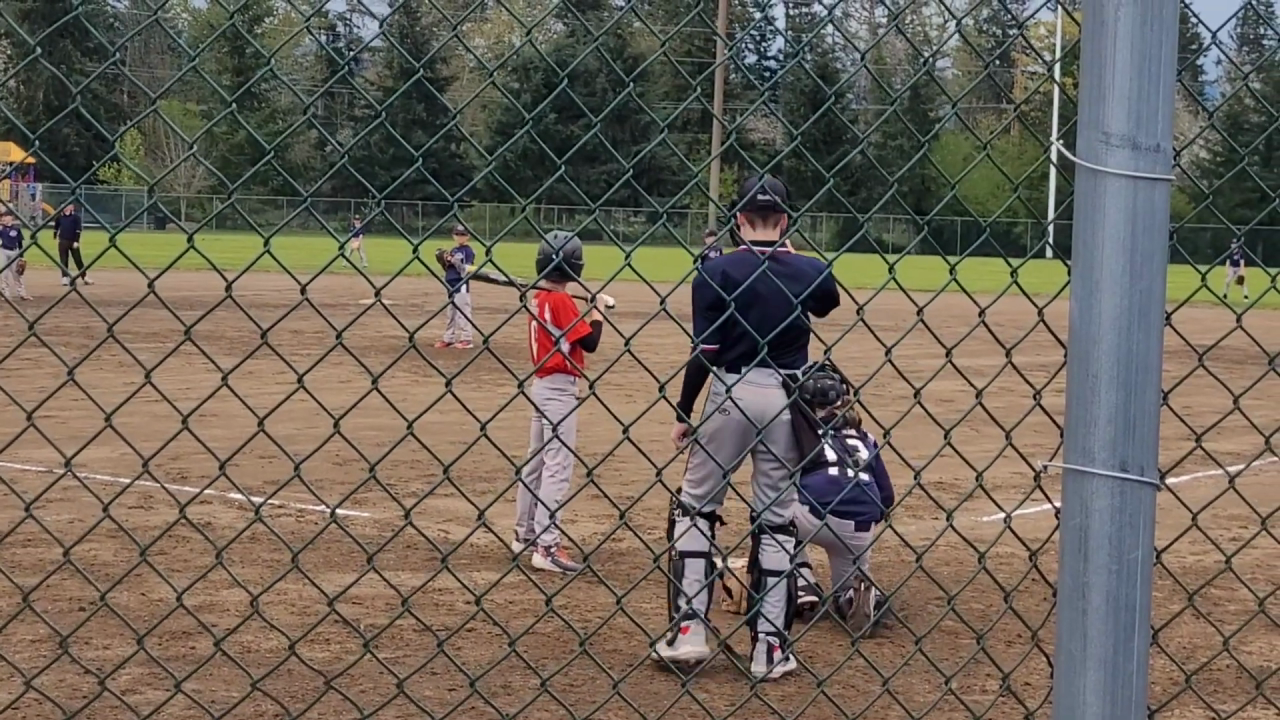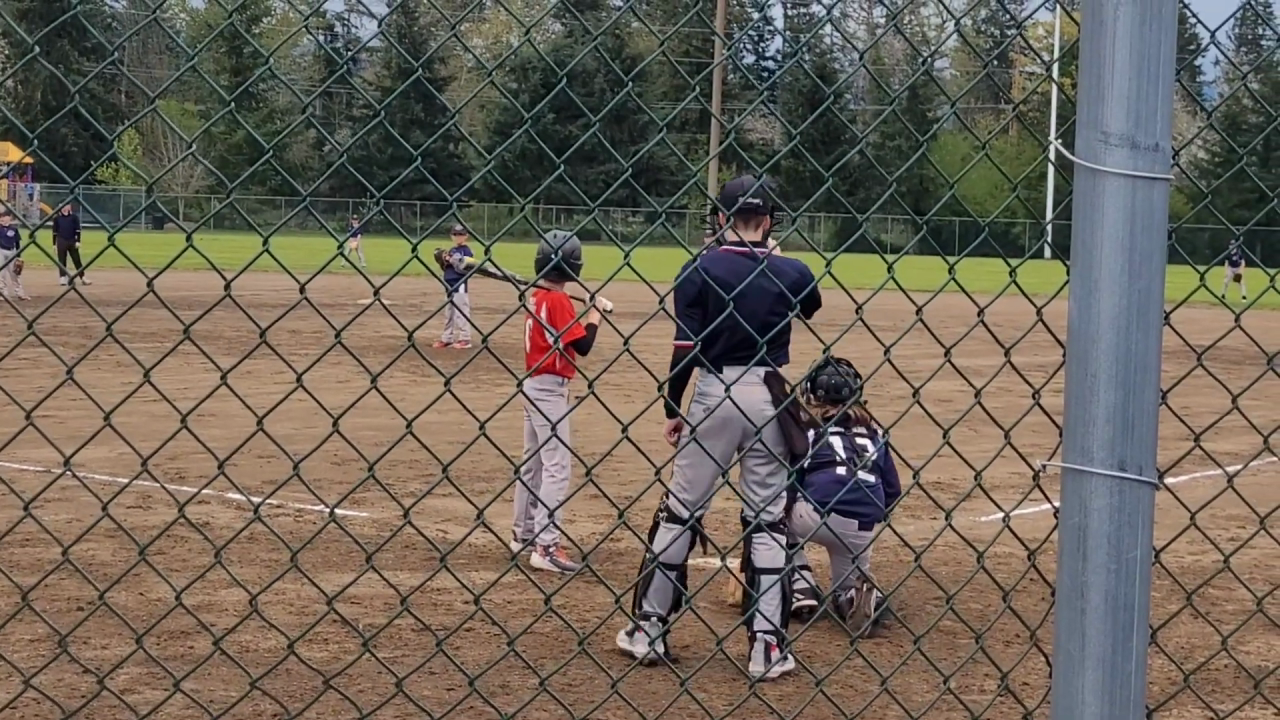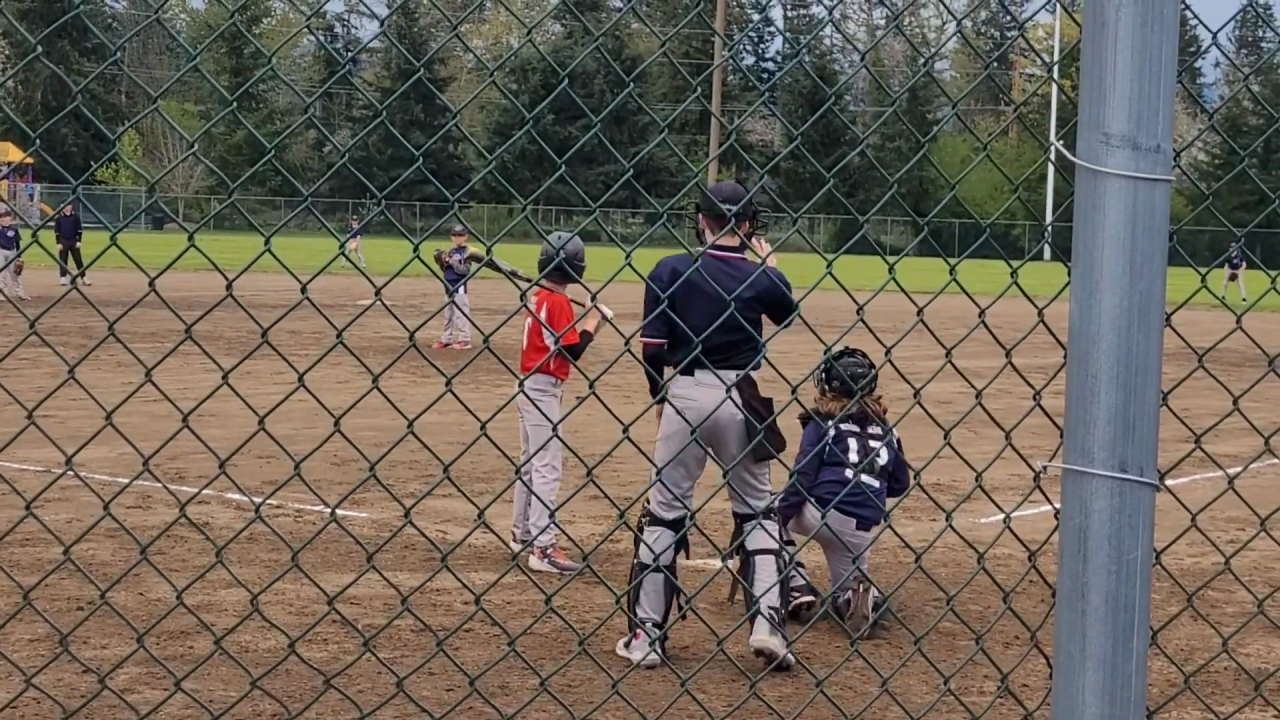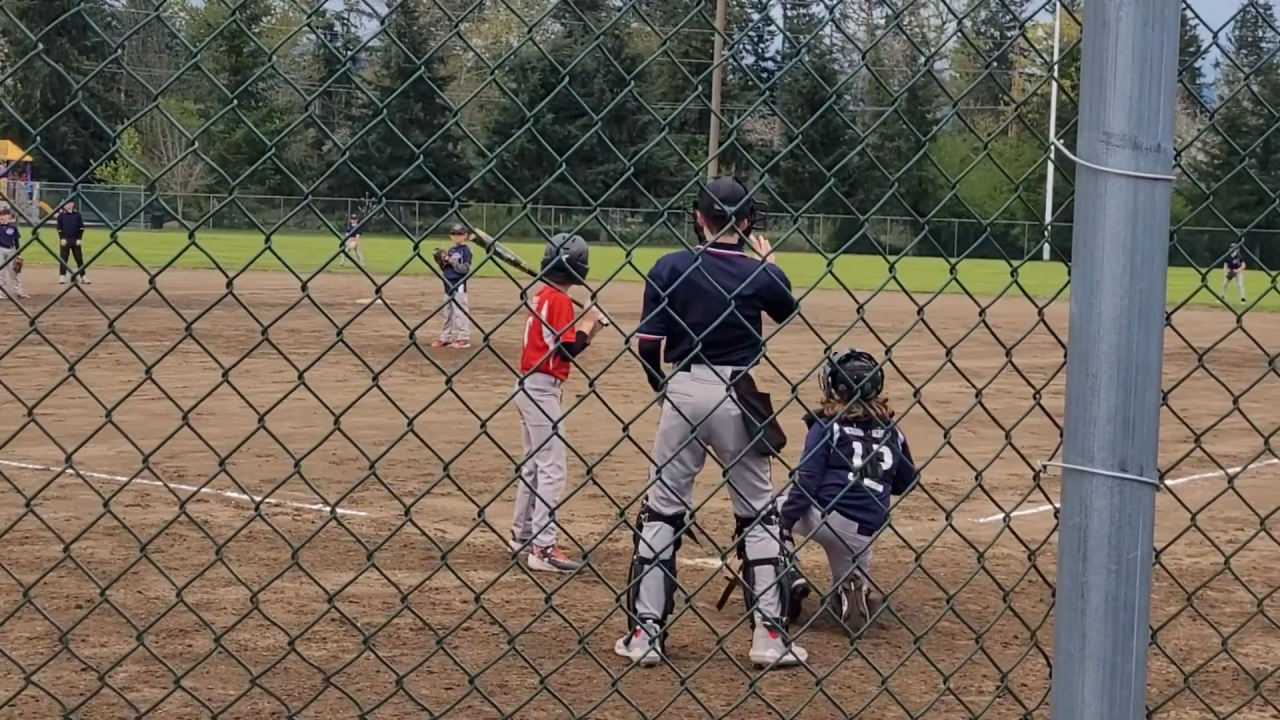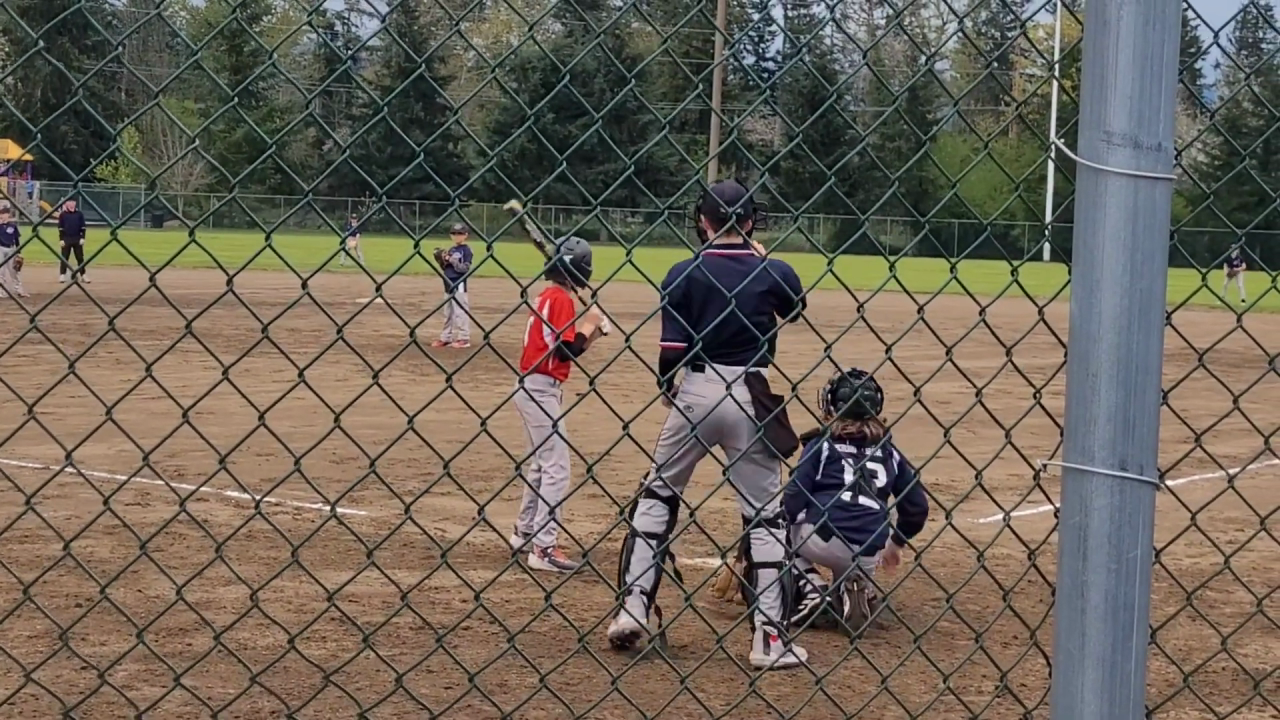
dt=0.2s
person 1, frame 1
left shoulder: (716, 271)
right shoulder: (810, 272)
left elbow: (702, 353)
right elbow: (829, 302)
left wrist: (683, 413)
left hip: (731, 397)
right hip: (785, 401)
left knee: (694, 509)
right knee: (776, 523)
left ankle: (690, 628)
right ankle: (770, 646)
person 1, frame 2
left shoulder: (698, 270)
right shoulder: (792, 272)
left elbow: (685, 350)
right elbow: (810, 307)
left wrist: (672, 410)
left hip: (713, 395)
right hip: (767, 399)
left knee: (679, 512)
right knee: (767, 521)
left ankle: (649, 629)
right ankle: (767, 646)
person 1, frame 3
left shoulder: (670, 270)
right shoulder: (766, 278)
left elbow: (653, 348)
right elbow: (787, 317)
left wrist: (659, 394)
left hip: (687, 395)
right hip: (739, 399)
left knee: (664, 515)
right knee: (758, 513)
left ankle: (646, 636)
right ankle: (767, 623)
person 1, frame 4
left shoulder: (669, 267)
right shoulder: (762, 275)
left elbow: (648, 344)
right elbow: (787, 312)
left wrist: (662, 386)
left hip: (683, 392)
right hip: (736, 398)
left knee: (662, 511)
right knee: (758, 515)
left ankle: (646, 632)
right ankle: (770, 634)
person 1, frame 5
left shoulder: (682, 275)
right shoulder: (775, 273)
left elbow: (670, 350)
right elbow: (796, 310)
left wrist: (667, 391)
left hip: (696, 392)
right hip: (749, 398)
left knee: (658, 491)
right knee: (764, 515)
left ankle: (635, 604)
right ankle: (769, 637)
person 2, frame 1
left shoulder: (539, 299)
right shoulder: (561, 300)
right elbow: (589, 343)
left wrist: (591, 311)
right wrist: (597, 310)
left hip: (543, 386)
right hip: (559, 390)
left knee: (535, 465)
right knee: (557, 469)
left ankle: (526, 535)
right ankle: (547, 548)
person 2, frame 2
left shoulder: (537, 297)
right shoulder: (558, 300)
right elbow: (582, 346)
left wrist: (590, 314)
right wrist: (595, 314)
left hip: (535, 385)
right hip: (550, 389)
left knee: (532, 464)
right knee: (556, 469)
left ankle: (523, 535)
right ankle: (546, 547)
person 2, frame 3
left shoulder: (538, 297)
right shoulder: (558, 301)
right elbow: (573, 351)
left wrist: (592, 323)
right wrist: (593, 320)
left hip: (530, 386)
right hip: (543, 389)
left knee: (531, 465)
right knee: (547, 470)
left ankle: (523, 535)
right ankle: (543, 549)
person 2, frame 4
left shoulder: (542, 296)
right shoulder: (559, 300)
right elbow: (567, 352)
left wrist: (590, 329)
right wrist: (588, 323)
left hip: (530, 386)
right hip: (542, 389)
left knee: (533, 466)
right knee: (552, 469)
left ankle: (523, 535)
right ankle: (543, 549)
person 2, frame 5
left shoulder: (545, 297)
right shoulder: (561, 300)
right elbow: (566, 352)
left wrist: (592, 333)
right wrist: (590, 324)
left hip: (531, 387)
right hip: (541, 389)
left knee: (541, 466)
right knee: (556, 469)
left ankle: (524, 532)
right ankle: (543, 548)
person 3, frame 1
right shoulder: (863, 437)
right elbow: (887, 497)
left hip: (813, 516)
right hip: (860, 528)
right knee: (844, 592)
left ankle: (803, 590)
right ankle: (856, 595)
person 3, frame 2
left shoulder: (807, 431)
right shoulder: (873, 433)
right elbow: (892, 492)
left hip: (818, 516)
right hip: (862, 528)
right knee: (845, 592)
left ankle: (801, 592)
right ankle: (858, 595)
person 3, frame 3
left shoulder: (821, 424)
right shoulder: (885, 430)
left elbow: (801, 480)
right elbow: (900, 484)
left wrist: (780, 514)
left hip: (821, 513)
right hip: (861, 528)
left knee: (772, 511)
right knee: (845, 591)
left ankle: (793, 589)
right ankle: (860, 596)
person 3, frame 4
left shoulder: (827, 426)
right shoulder: (891, 431)
left elbow: (807, 481)
right elbow: (907, 482)
left wrist: (784, 523)
left hip: (824, 517)
right hip: (863, 532)
right knee: (849, 586)
right ankle: (853, 593)
person 3, frame 5
left shoulder: (822, 444)
right shoulder: (890, 452)
left elbow: (794, 498)
right elbow: (917, 507)
right wrist: (897, 541)
left hip: (823, 540)
right hip: (866, 552)
left ankle: (811, 592)
right ankle: (850, 596)
